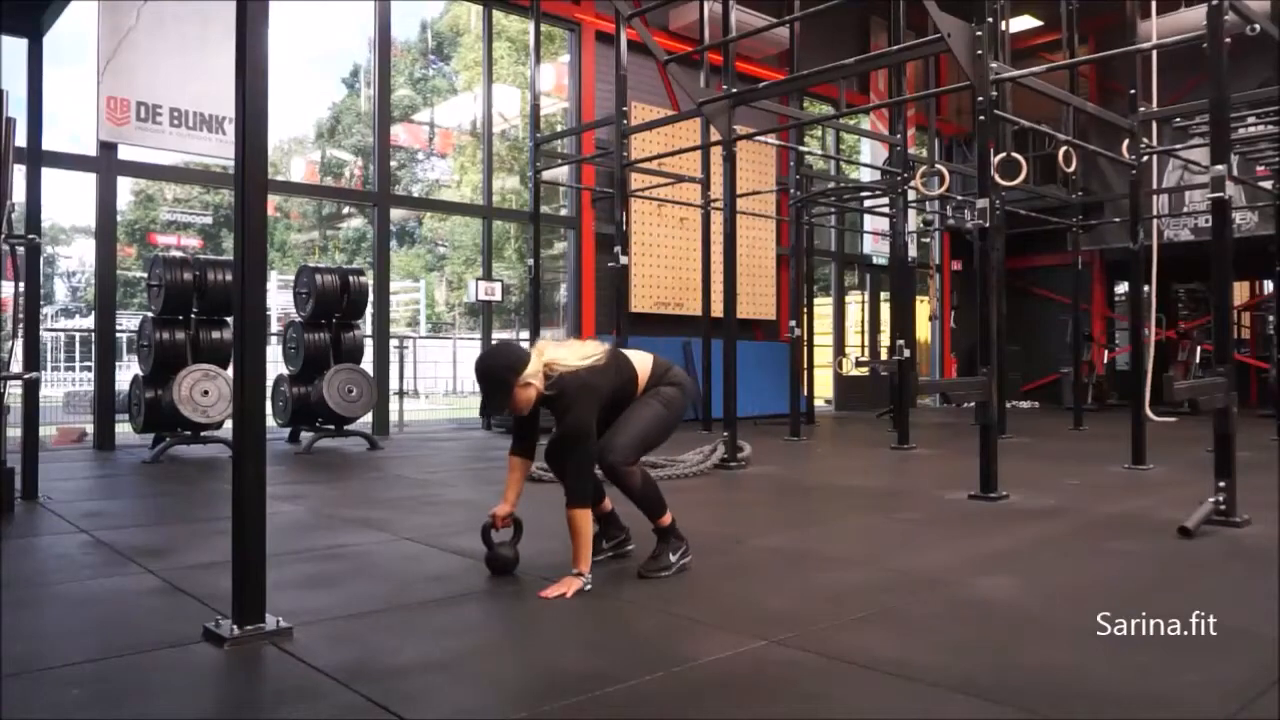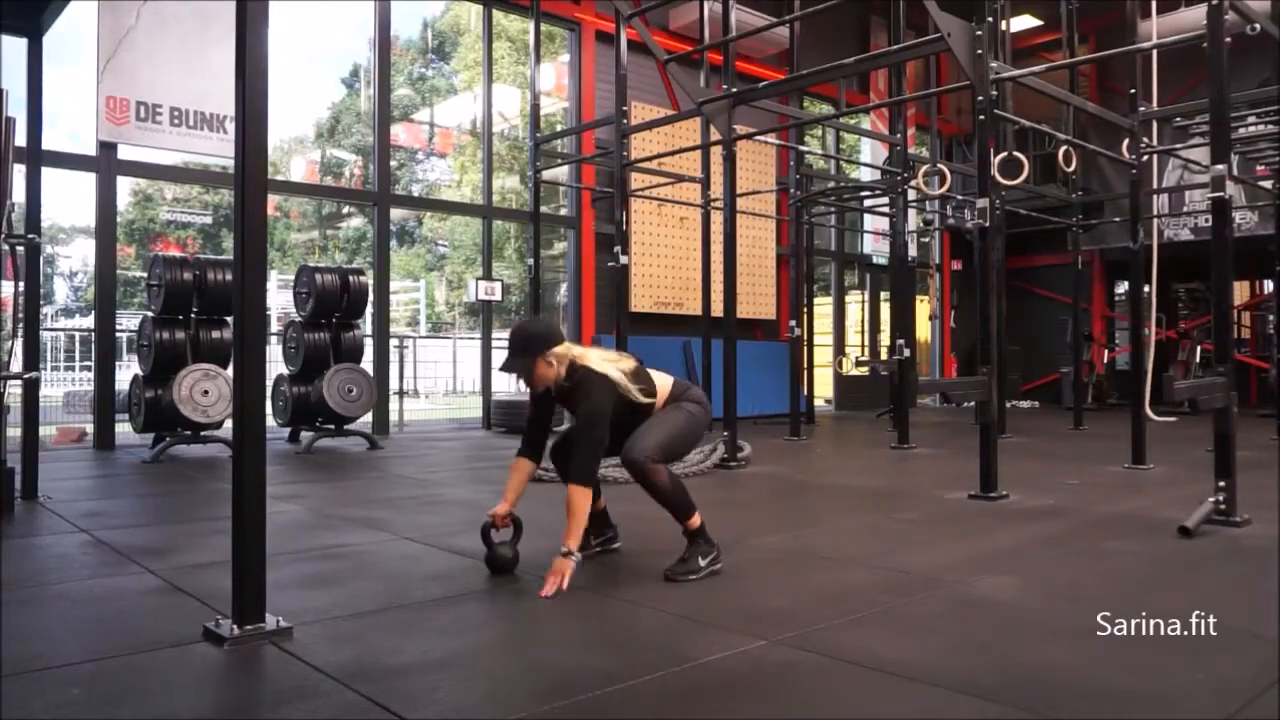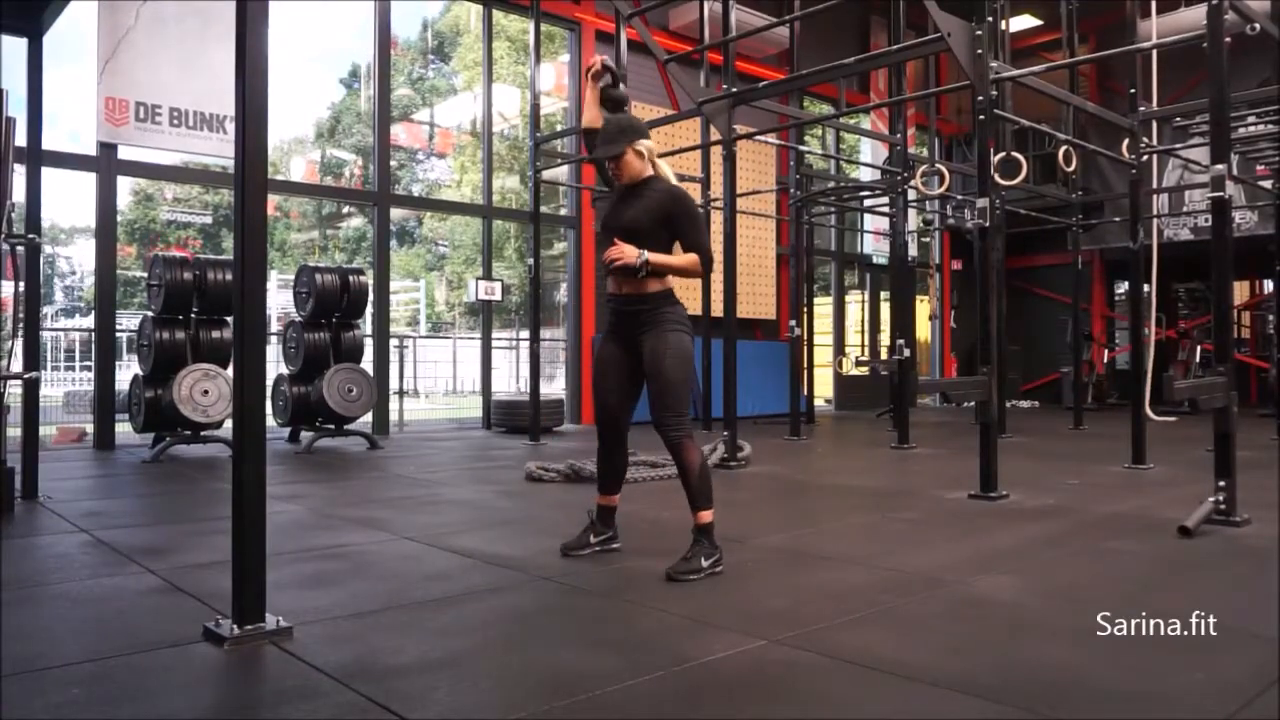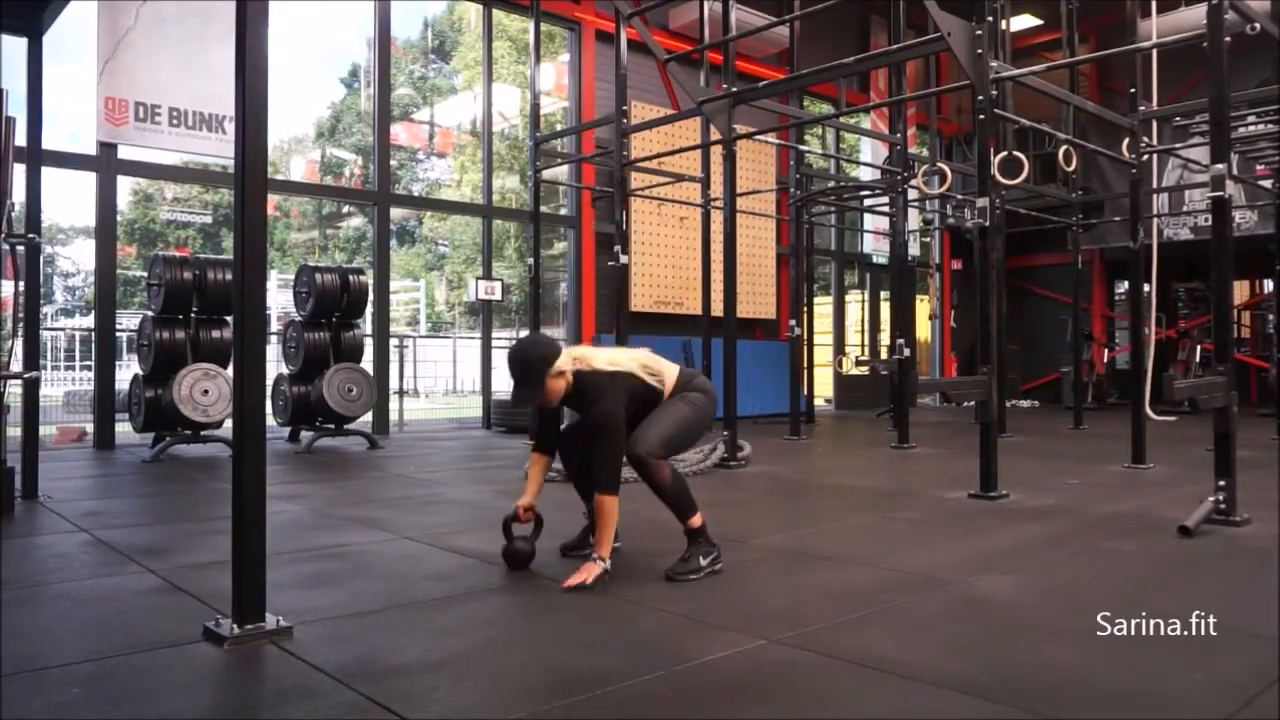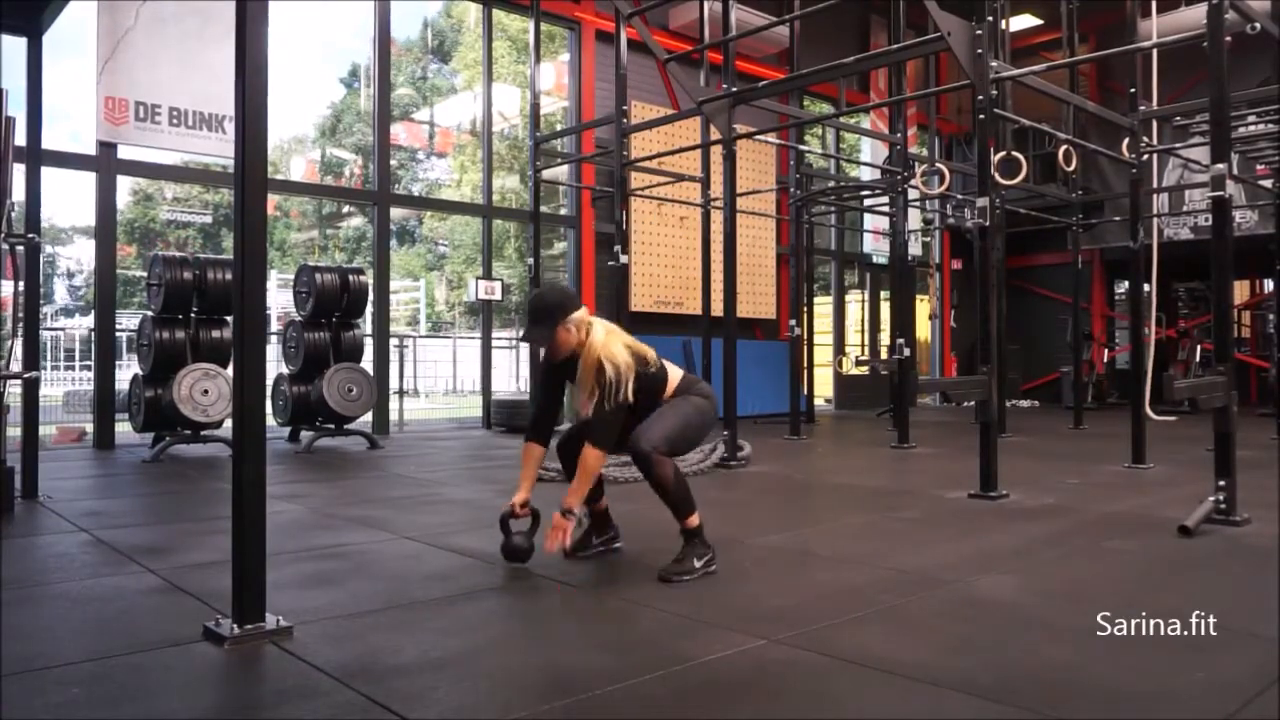
dt=1s
person 1, frame 1
left shoulder: (573, 400)
right shoulder: (530, 388)
left elbow: (578, 487)
right elbow: (522, 446)
right wrist: (508, 504)
left hip: (667, 386)
right hip: (627, 380)
left knee: (615, 456)
right knee: (558, 455)
left ankle: (674, 543)
right ankle: (614, 534)
person 1, frame 2
left shoulder: (591, 385)
right shoulder: (547, 385)
left elbow: (586, 479)
right elbow: (531, 447)
left wrist: (568, 554)
right wrist: (507, 503)
left hip: (684, 407)
right hip: (641, 416)
left knee: (639, 457)
right knee: (565, 452)
left ankle: (704, 546)
right ankle: (603, 530)
person 1, frame 3
left shoulder: (671, 197)
right shoulder: (621, 189)
left elbow: (701, 262)
right elbow: (590, 135)
left wrist: (644, 257)
right wrist: (592, 84)
left hip: (661, 320)
right hip: (618, 323)
left knee: (674, 429)
right knee: (609, 425)
left ankle: (707, 543)
right ankle: (604, 525)
person 1, frame 4
left shoulder: (601, 390)
right shoulder: (551, 381)
left elbow: (607, 475)
right elbow: (544, 444)
left wrist: (600, 559)
right wrist: (528, 497)
left hip: (691, 396)
right hip: (654, 398)
left knee: (643, 451)
right knee: (571, 444)
left ankle: (703, 545)
right ankle: (597, 529)
person 1, frame 5
left shoulder: (609, 360)
right shoulder: (557, 359)
left elbow: (600, 442)
right elbow: (540, 423)
left wrist: (569, 510)
right wrist: (524, 490)
left hip: (691, 400)
right hip: (643, 406)
left knee: (646, 447)
right knee: (570, 448)
left ankle: (699, 546)
right ankle: (604, 528)
